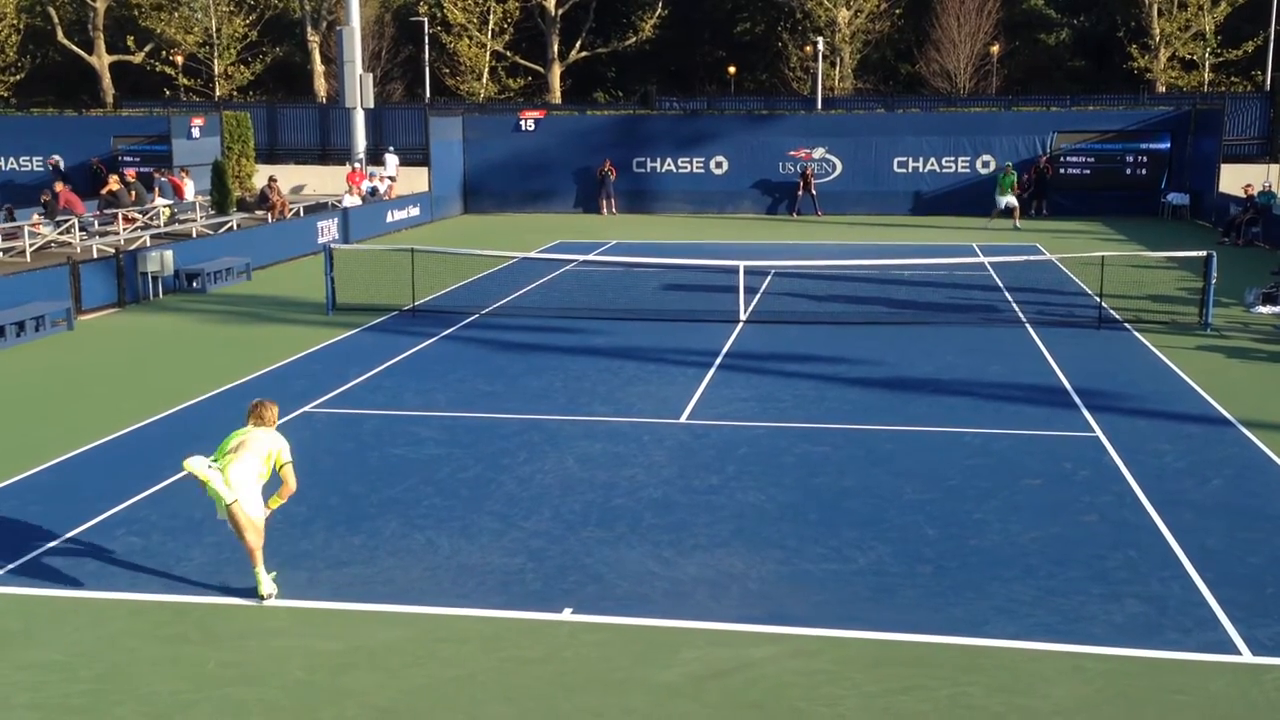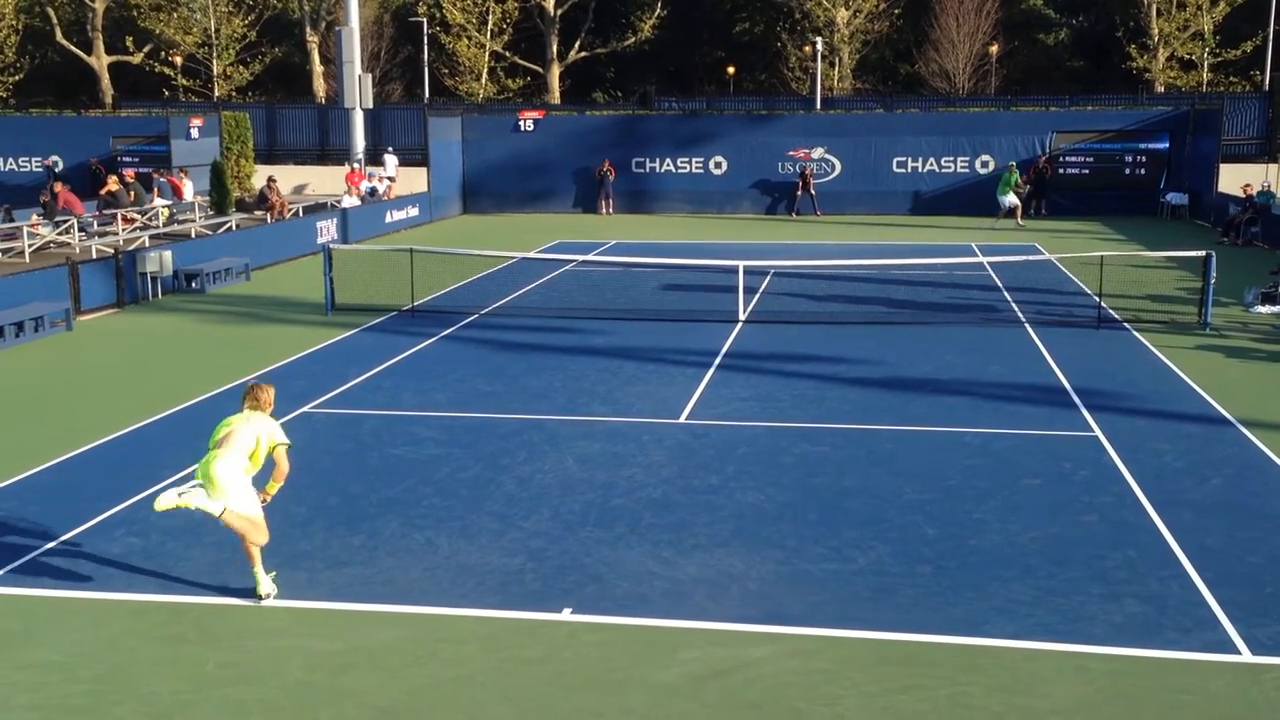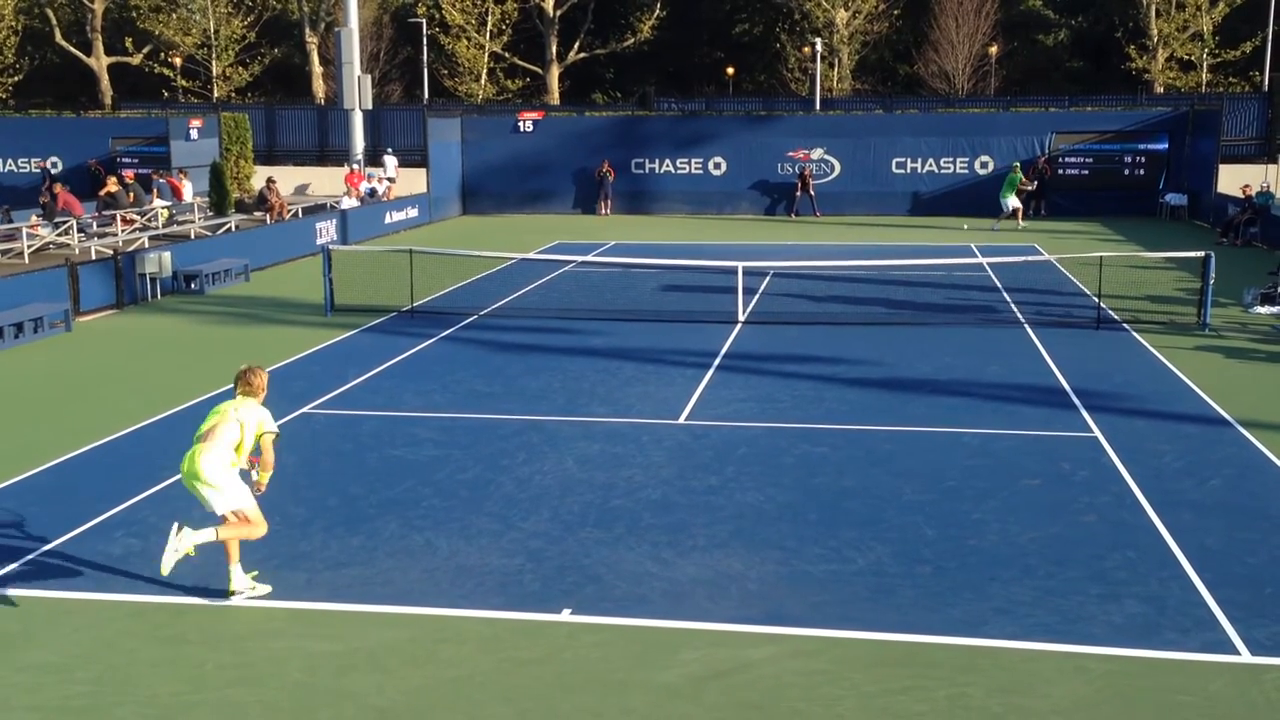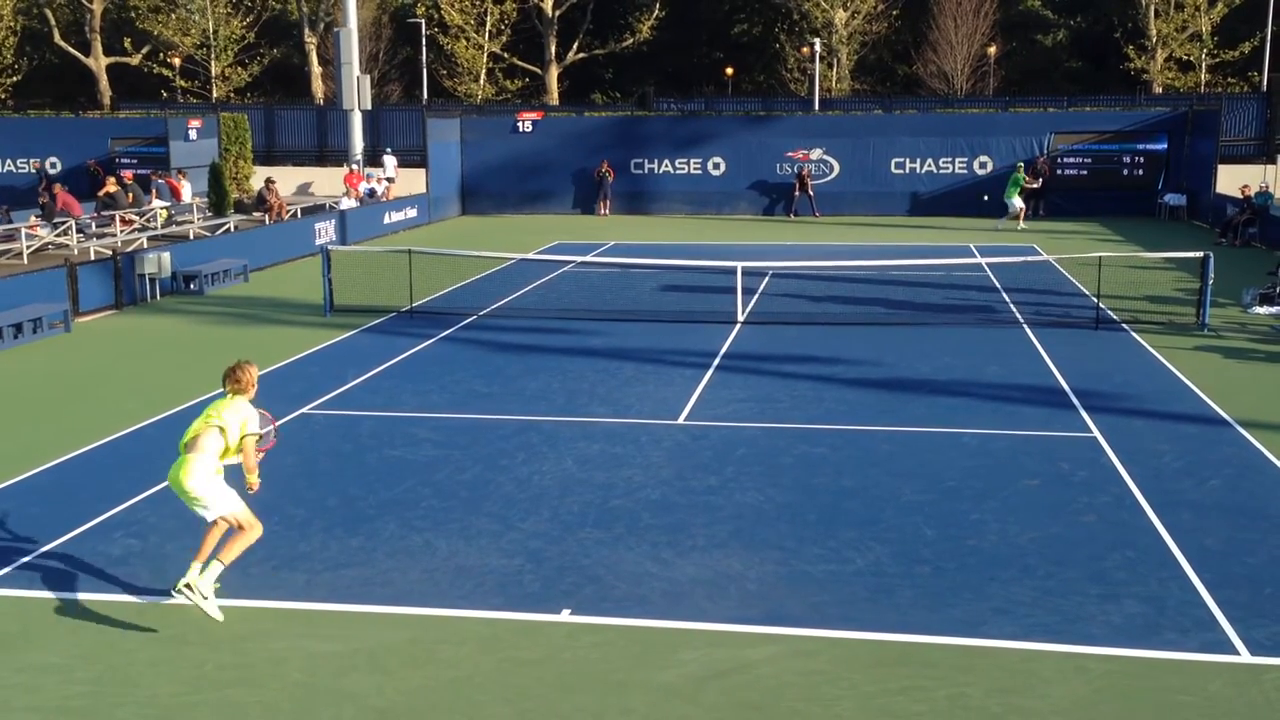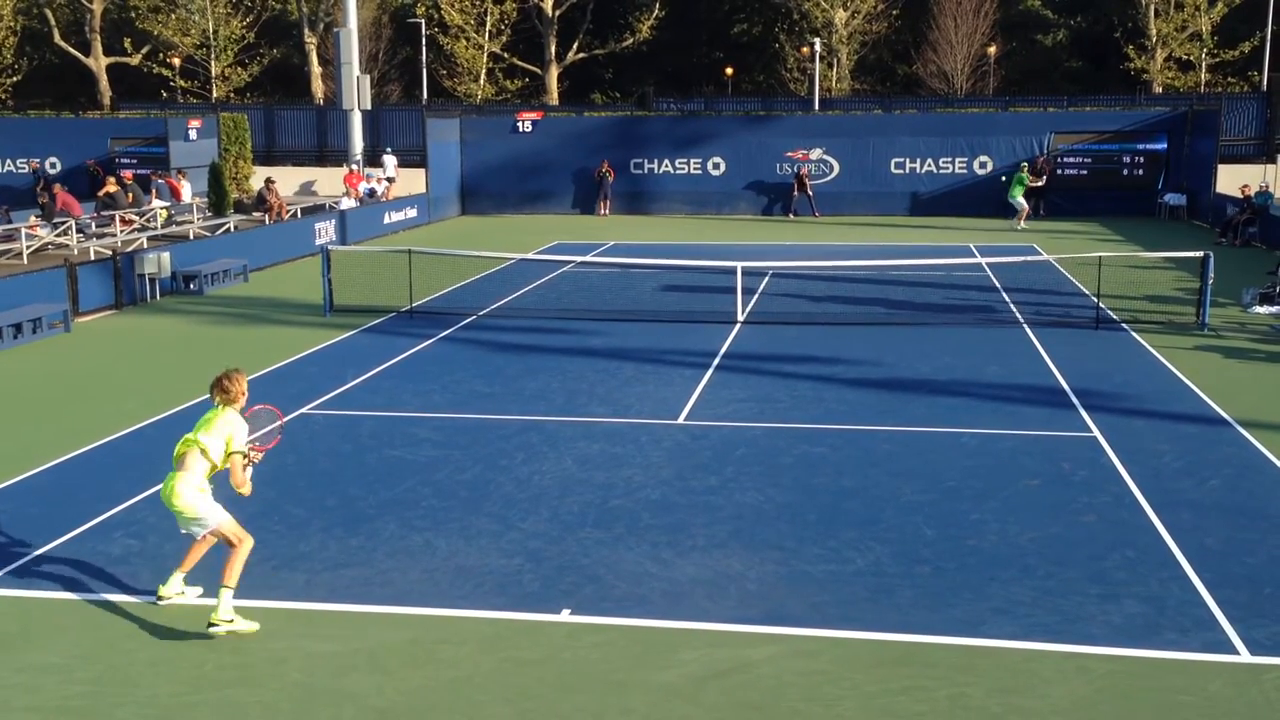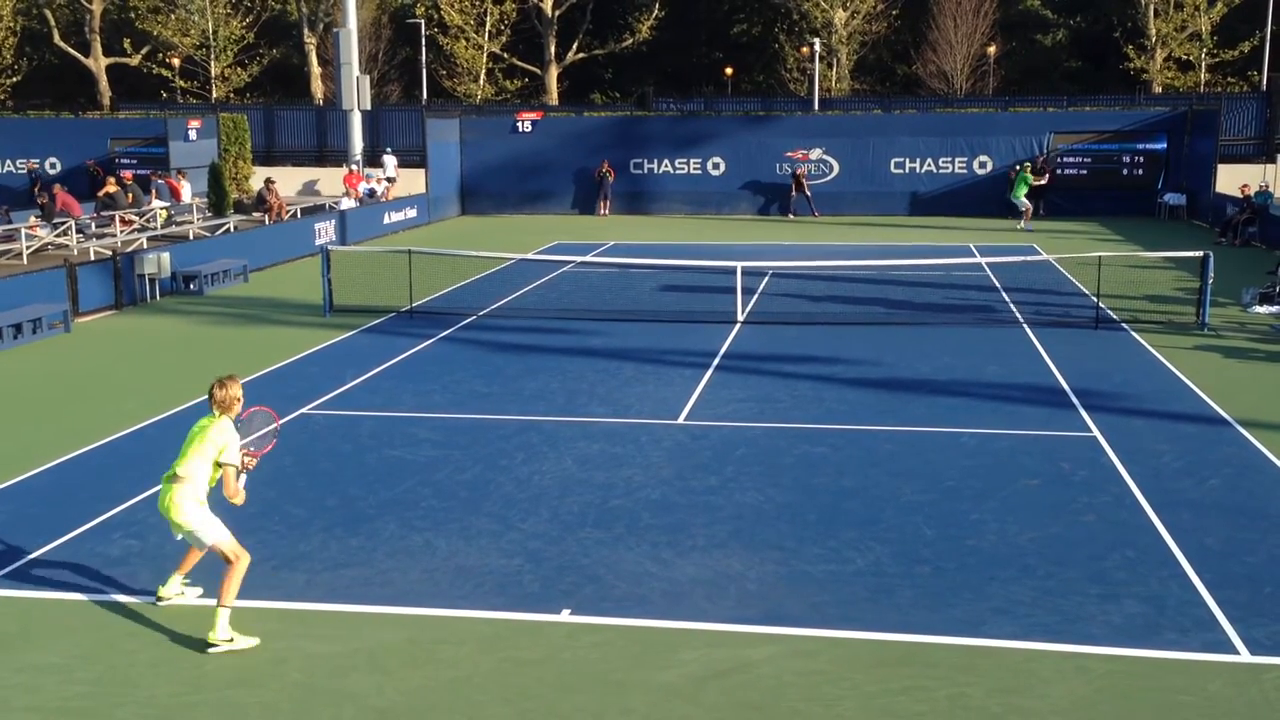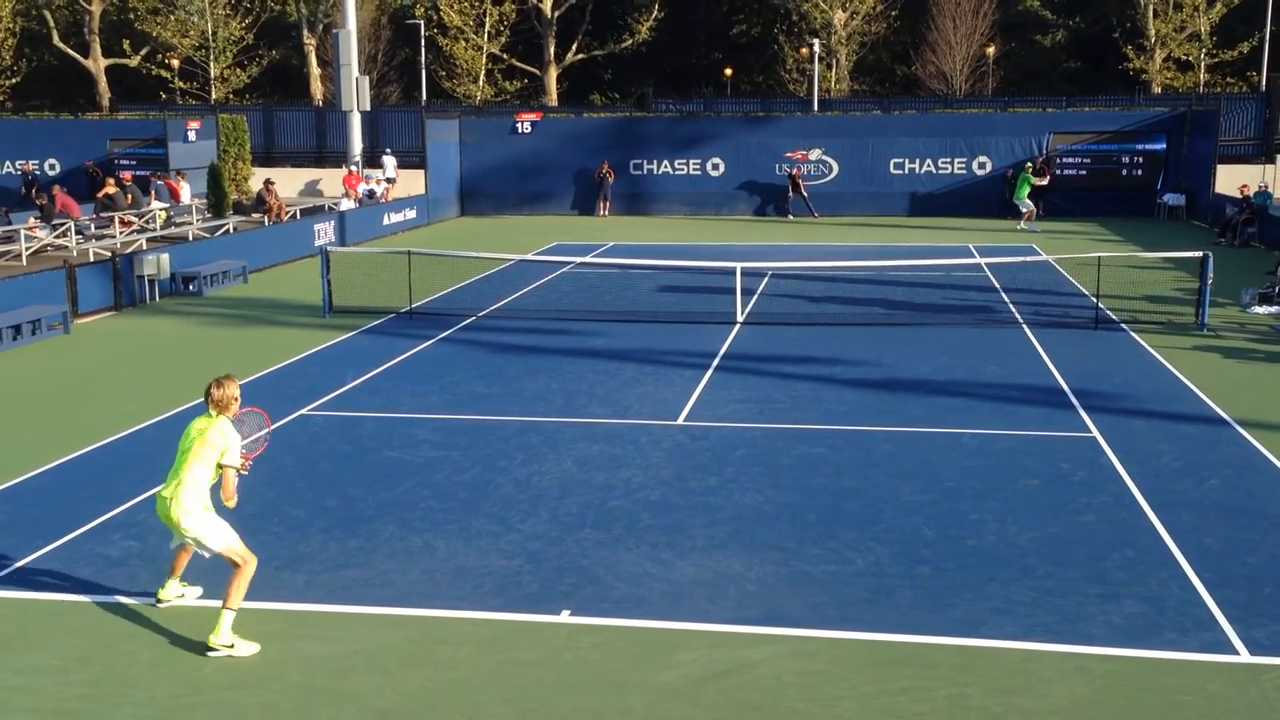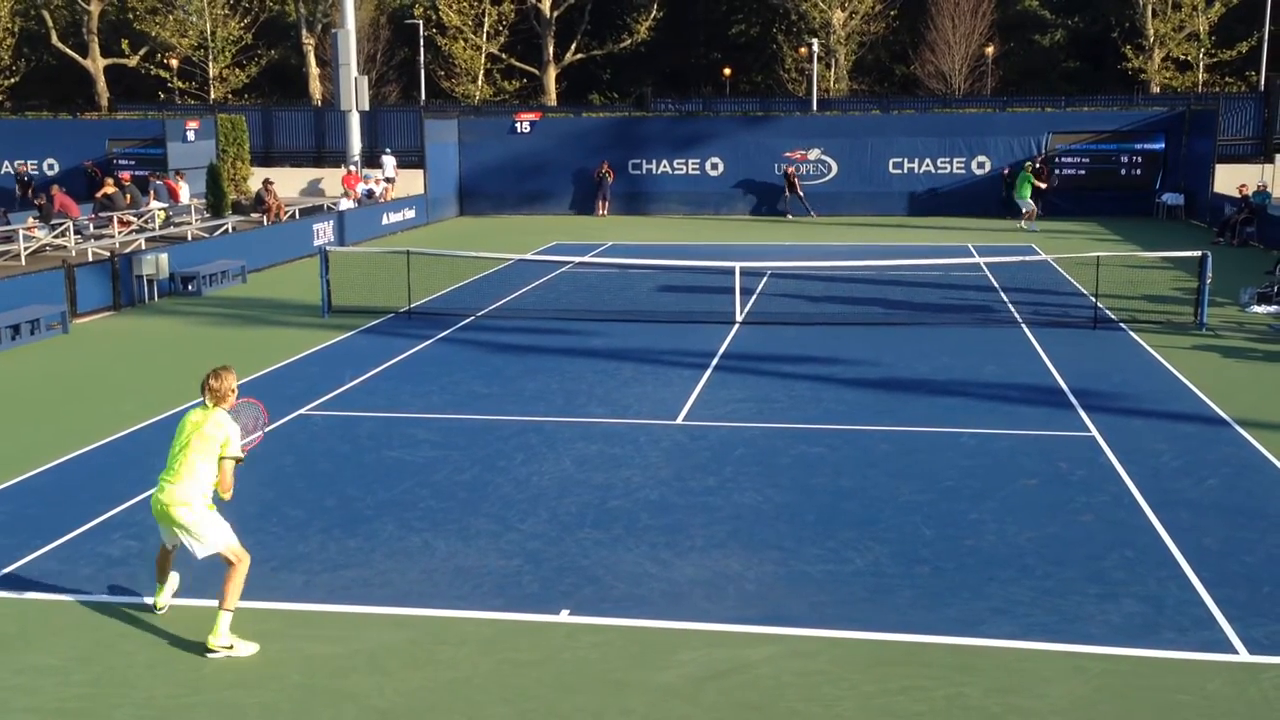
dt=0.1s
person 1, frame 1
left shoulder: (234, 435)
right shoulder: (278, 439)
left elbow: (213, 467)
right elbow: (290, 485)
right wrist: (270, 506)
left hip: (219, 476)
right hip: (243, 476)
right knee: (253, 537)
left ankle: (264, 582)
person 1, frame 2
left shoulder: (230, 421)
right shoulder: (272, 427)
right elbow: (282, 468)
right wrist: (269, 492)
left hip: (204, 472)
right hip: (227, 473)
left knee: (247, 522)
right knee: (259, 536)
left ankle: (262, 582)
right ankle: (195, 500)
person 1, frame 3
left shoulder: (221, 408)
right shoulder: (261, 413)
right elbow: (268, 459)
left wrist: (244, 463)
right wrist: (262, 480)
left hip: (190, 466)
right hip: (215, 467)
left knee: (234, 518)
right knee: (257, 528)
left ankle: (238, 580)
right ankle: (191, 537)
person 1, frame 4
left shoulder: (215, 406)
right shoulder: (248, 412)
right elbow: (249, 464)
left wrist: (242, 452)
right wrist: (253, 480)
left hip: (179, 474)
right hip: (199, 476)
left knee: (222, 520)
right knee: (252, 528)
left ankle: (190, 579)
right ankle: (202, 583)
person 1, frame 5
left shoulder: (210, 416)
right shoulder: (236, 425)
right elbow: (237, 479)
left wrist: (242, 460)
right wrist: (245, 488)
left hip: (172, 488)
right hip: (189, 492)
left knee: (210, 534)
right knee: (242, 542)
left ankle: (172, 587)
right ankle: (223, 614)
person 1, frame 6
left shoulder: (203, 423)
right shoulder: (229, 435)
right elbow: (229, 491)
left wrist: (235, 464)
right wrist: (239, 497)
left hip: (167, 499)
right hip: (185, 504)
left knee: (202, 541)
right knee: (238, 558)
left ankle: (171, 588)
right ankle: (220, 632)
person 1, frame 7
left shoulder: (197, 423)
right shoulder: (230, 436)
right elbow: (228, 492)
left wrist: (231, 466)
right wrist: (231, 500)
left hip: (165, 503)
right hip: (190, 510)
left knee: (190, 542)
right knee: (247, 562)
left ankle: (170, 590)
right ankle: (222, 636)
person 1, frame 8
left shoulder: (190, 415)
right shoulder: (229, 428)
right elbow: (224, 484)
right wrist: (226, 493)
left hip: (163, 498)
right hip: (191, 506)
left knee: (169, 545)
right knee: (239, 560)
left ankle: (160, 597)
right ankle: (221, 637)
